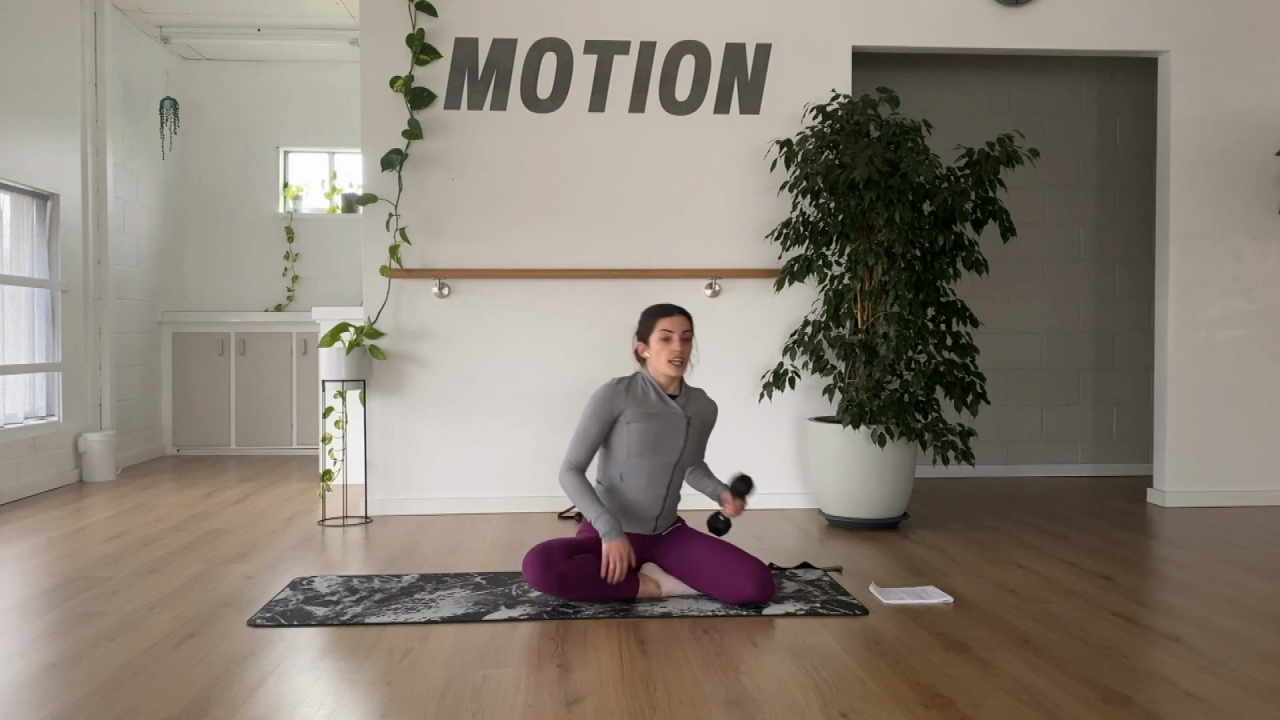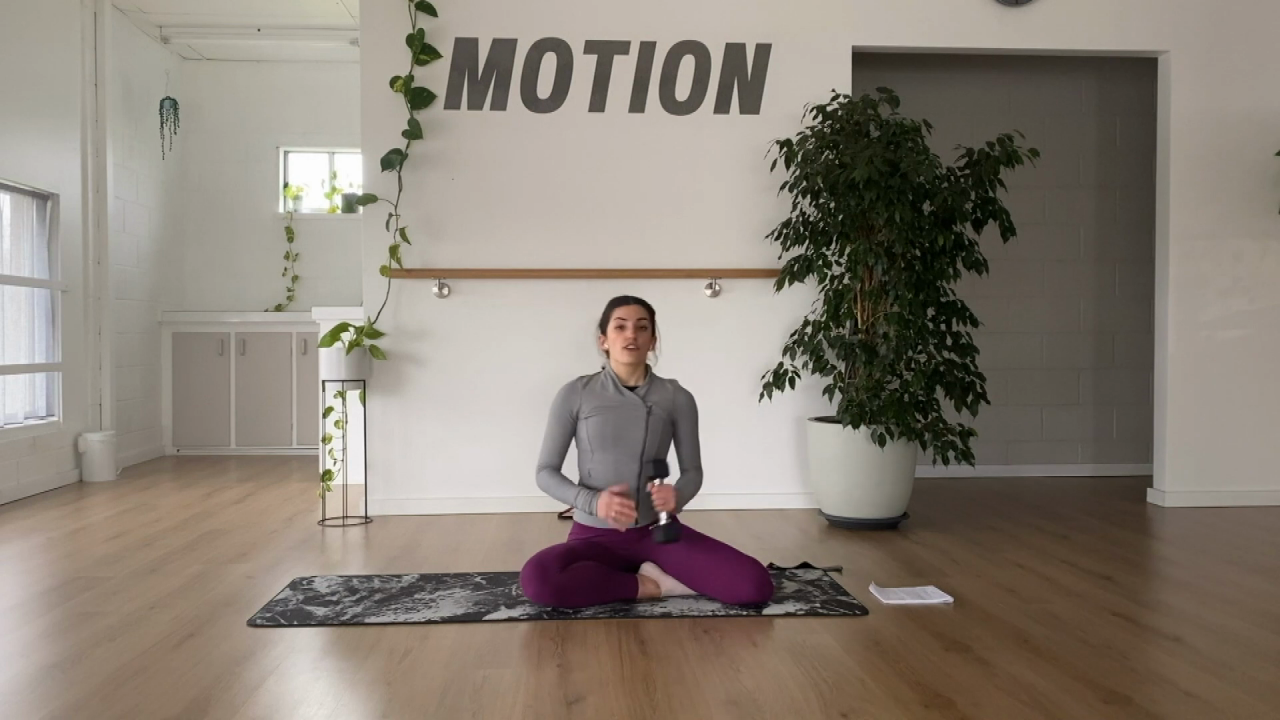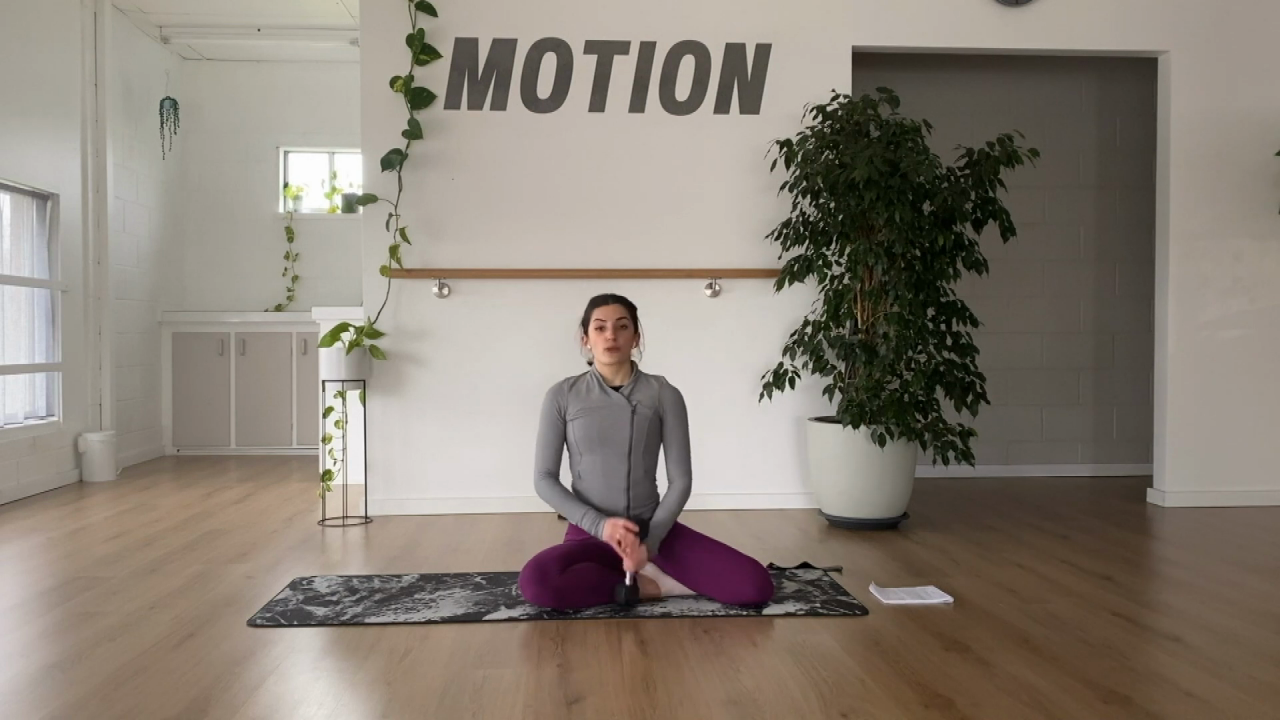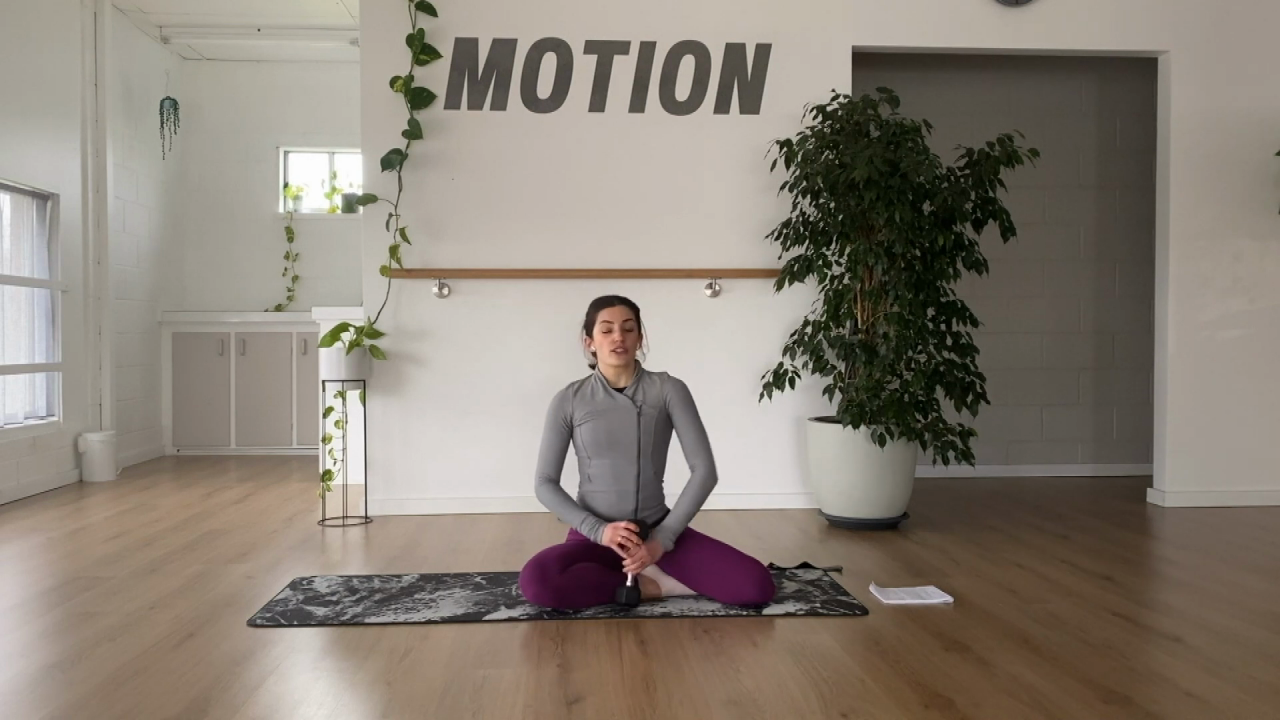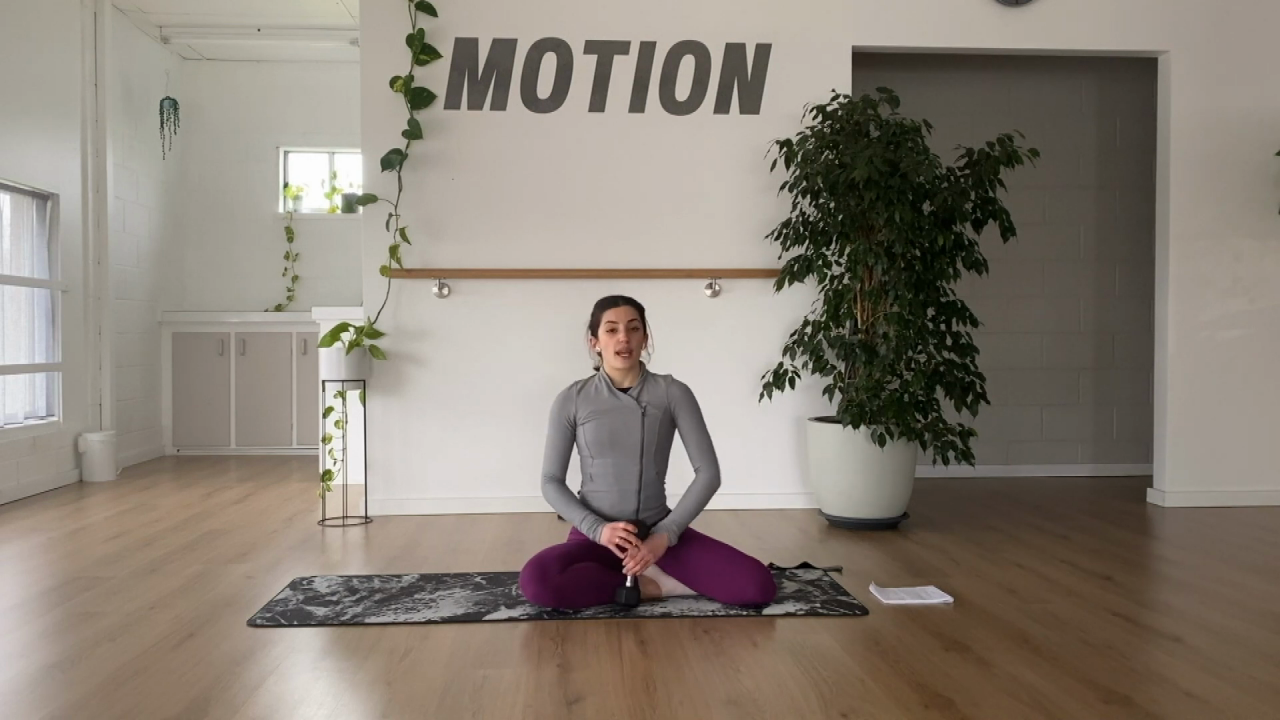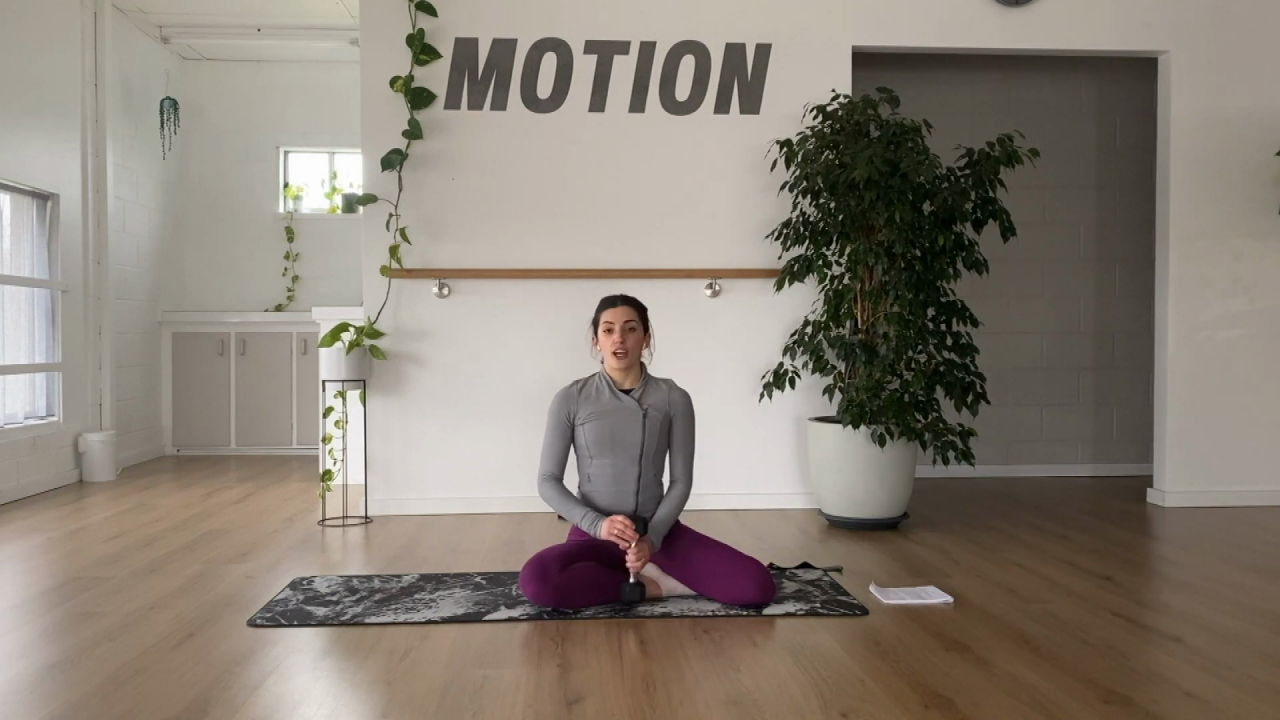
dt=0.3s
person 1, frame 1
left shoulder: (704, 407)
right shoulder: (614, 395)
right elbow: (571, 471)
left wrist: (722, 492)
right wrist: (610, 531)
left hip: (668, 535)
right hip: (606, 533)
left knee: (758, 586)
right knee: (539, 566)
left ankle: (646, 573)
right ankle: (655, 585)
person 1, frame 2
left shoulder: (676, 398)
right shoulder: (575, 394)
left elbow: (692, 472)
right elbow: (545, 473)
left wrist: (677, 496)
right wrist: (592, 502)
left hip: (656, 531)
right hip: (594, 534)
left knee: (756, 586)
right knee: (536, 581)
left ankle: (653, 571)
right ankle: (652, 585)
person 1, frame 3
left shoulder: (664, 395)
right shoulder: (562, 396)
left elbow: (681, 480)
right elbow: (544, 479)
left wrist: (650, 541)
right wrist: (600, 525)
left hip: (653, 532)
right hip: (589, 534)
left knee: (756, 586)
right knee: (535, 583)
left ankle: (649, 572)
right ankle: (655, 584)
person 1, frame 4
left shoulder: (668, 390)
right shoulder: (568, 401)
left elbow: (705, 470)
right elbow: (545, 483)
left wrist: (664, 537)
right wrist: (597, 530)
left hip: (657, 529)
right hip: (593, 535)
left knee: (757, 585)
right knee: (535, 582)
left ankle: (648, 573)
right ankle: (654, 583)
person 1, frame 5
left shoulder: (673, 393)
right shoulder: (571, 400)
left elbow: (709, 472)
right elbow: (551, 481)
left wrist: (666, 534)
right wrist: (597, 528)
left hip: (658, 530)
right hip: (594, 534)
left knee: (758, 586)
right knee: (535, 581)
left ankle: (652, 570)
right ankle: (656, 584)
person 1, frame 6
left shoulder: (674, 398)
right shoulder: (570, 399)
left elbow: (681, 481)
right elbow: (548, 481)
left wrist: (652, 536)
right wrist: (597, 523)
left hip: (658, 532)
right hip: (594, 535)
left knee: (757, 585)
right knee: (535, 581)
left ankle: (649, 574)
right ankle: (658, 584)
